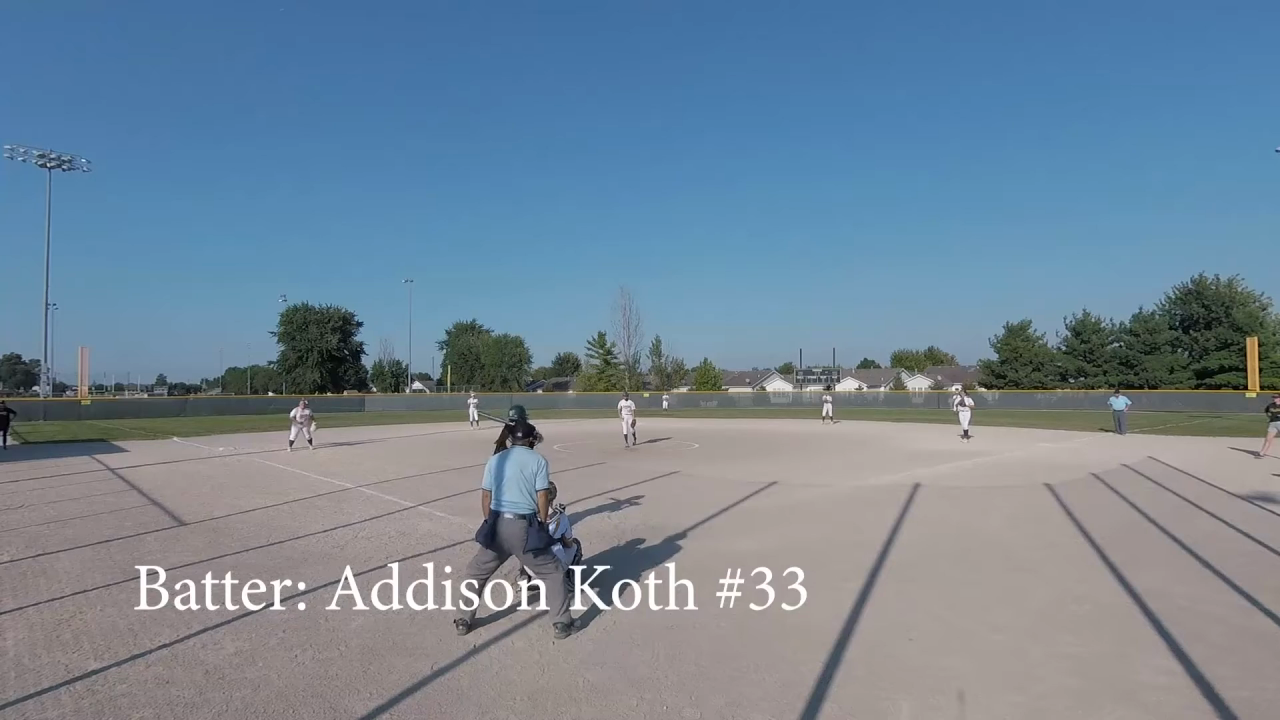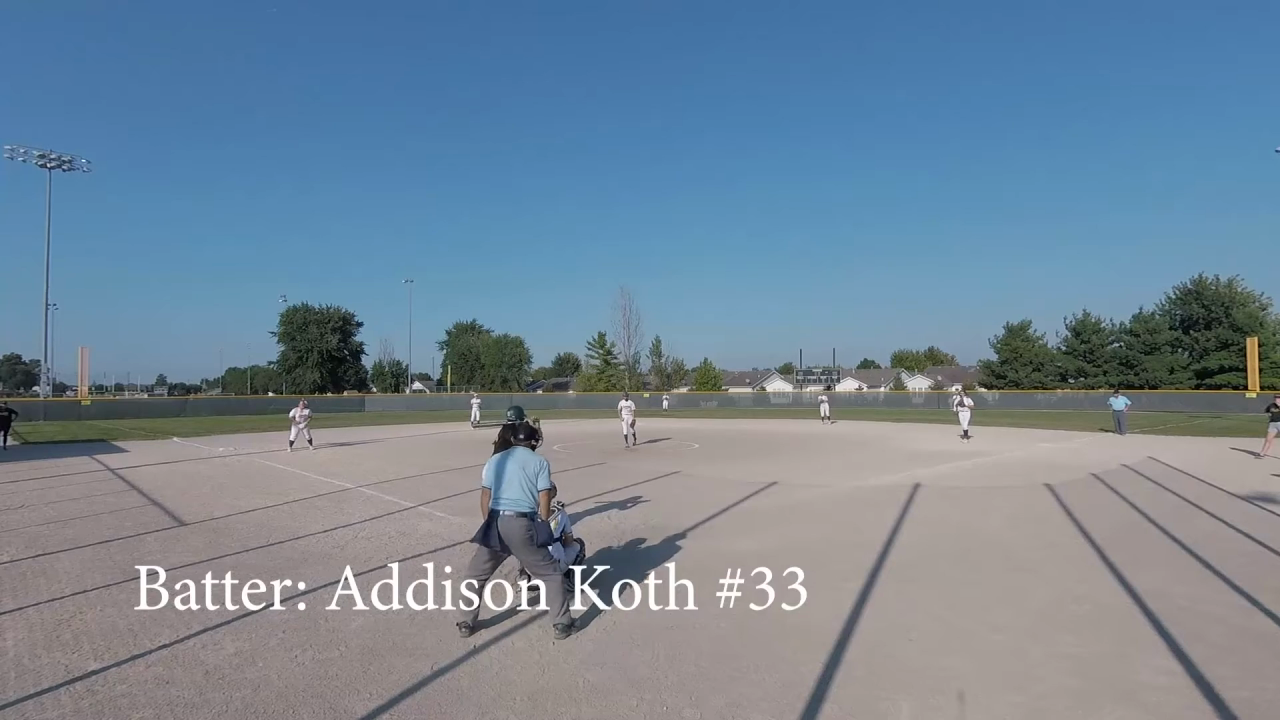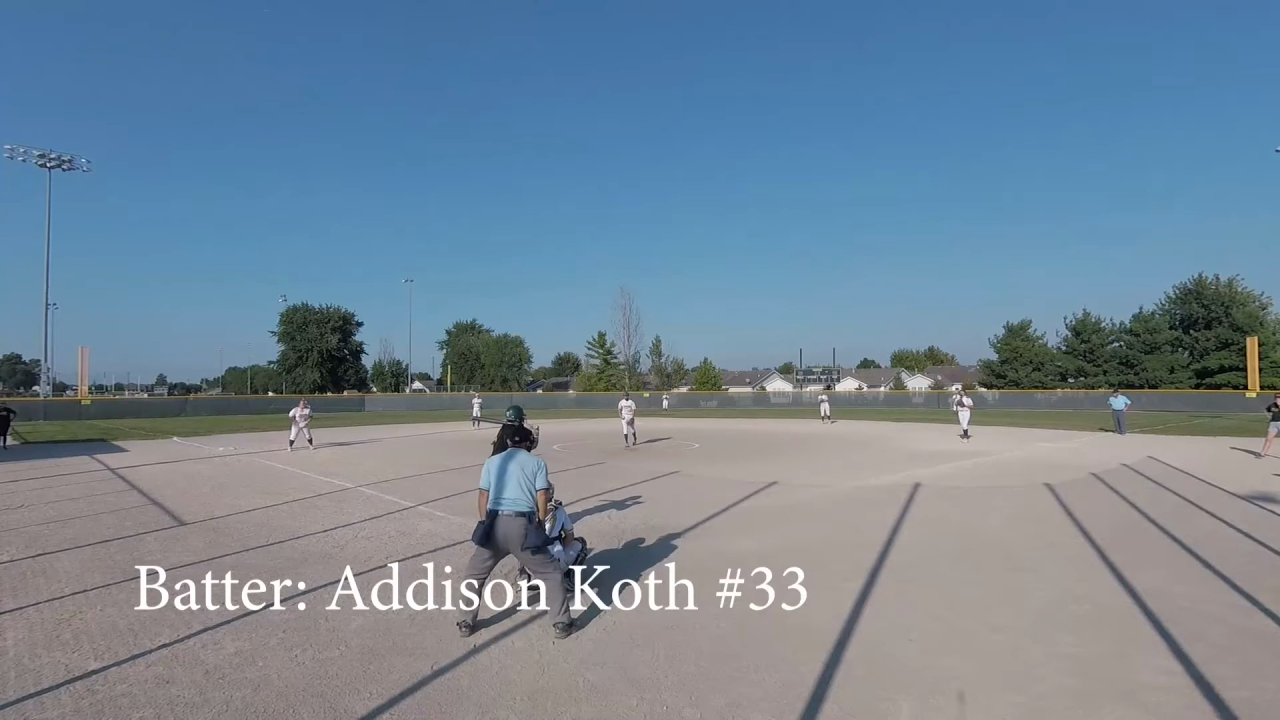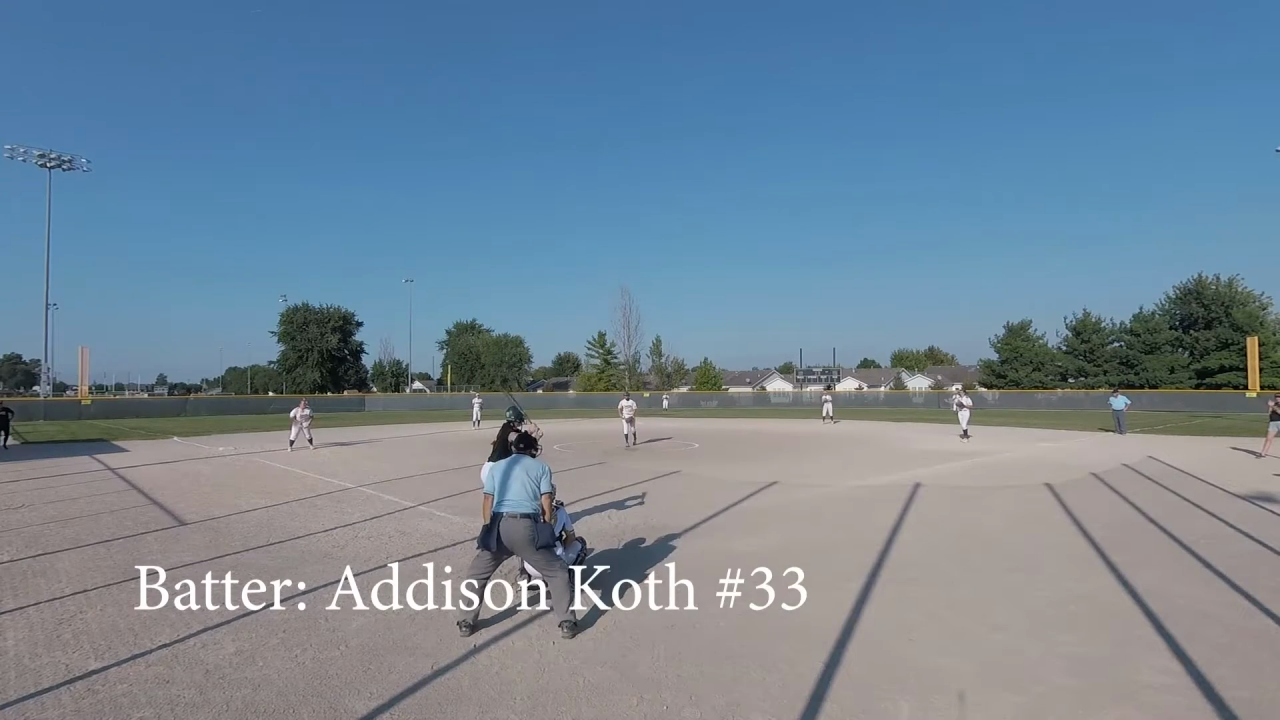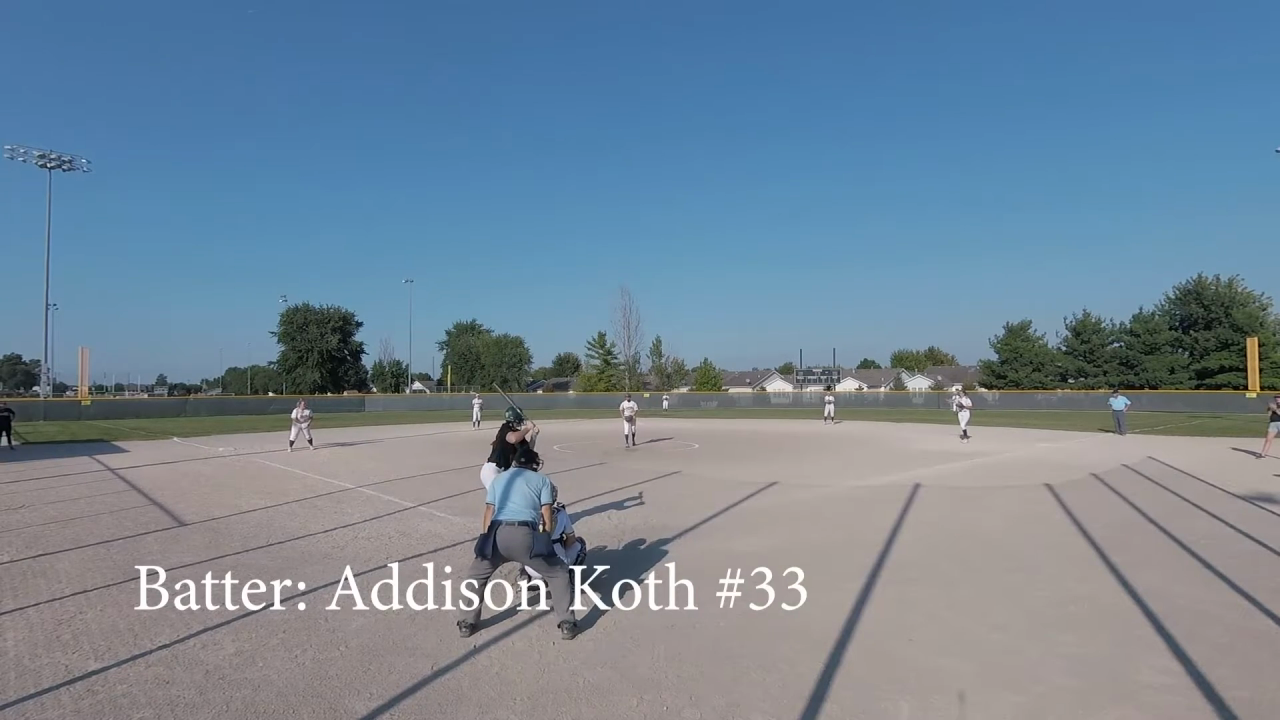
dt=0.4s
person 1, frame 1
left shoulder: (495, 460)
right shoulder: (538, 460)
left elbow: (486, 496)
right elbow: (543, 497)
right wrist: (543, 523)
left hip: (497, 525)
right hip: (524, 526)
left knee: (476, 573)
right knee: (553, 572)
left ankle: (464, 620)
right ankle: (561, 623)
person 1, frame 2
left shoulder: (495, 459)
right shoulder: (540, 461)
left elbow: (485, 494)
right elbow: (544, 497)
left hip: (497, 523)
right hip: (524, 525)
left knee: (476, 574)
right knee: (551, 574)
left ankle: (466, 622)
right ankle: (561, 624)
person 1, frame 3
left shoulder: (492, 461)
right shoulder: (537, 462)
left elbow: (483, 496)
right elbow: (542, 497)
left wrist: (485, 524)
right wrist: (540, 525)
left hip: (495, 523)
right hip: (523, 525)
left knee: (475, 574)
right knee: (550, 572)
left ankle: (466, 622)
right ankle: (561, 623)
person 1, frame 4
left shoulder: (497, 466)
right shoulder: (541, 467)
left elbow: (487, 500)
right elbow: (546, 502)
left wrist: (488, 530)
left hip: (499, 526)
right hip: (527, 527)
left knee: (477, 574)
right knee: (557, 572)
left ankle: (466, 622)
right ankle: (567, 623)
person 1, frame 5
left shoulder: (499, 478)
right shoulder: (541, 480)
left elbow: (489, 510)
right elbow: (546, 513)
left wrist: (486, 539)
right wrist: (546, 541)
left hip: (498, 534)
right hip: (526, 535)
left knee: (476, 576)
right knee: (559, 573)
left ankle: (467, 623)
right ankle: (566, 624)
